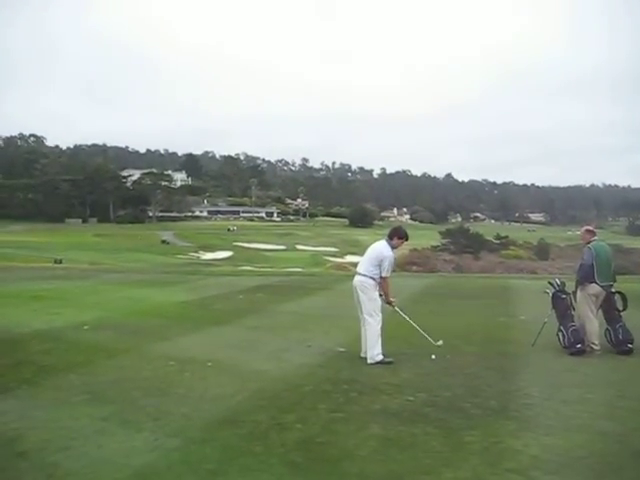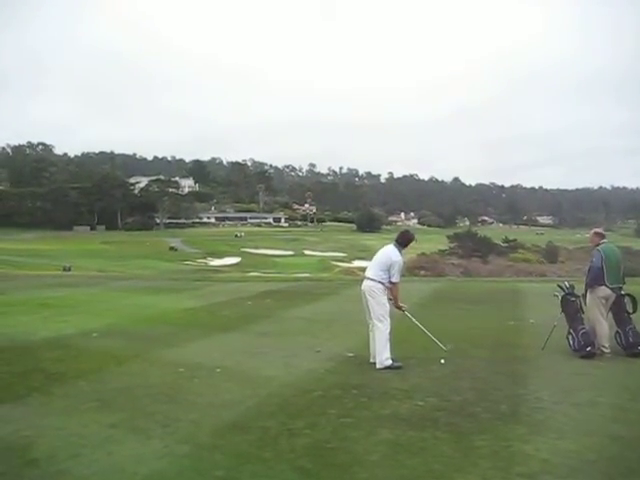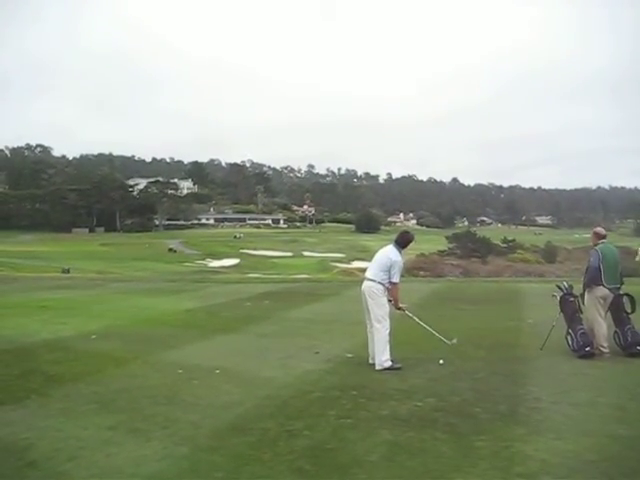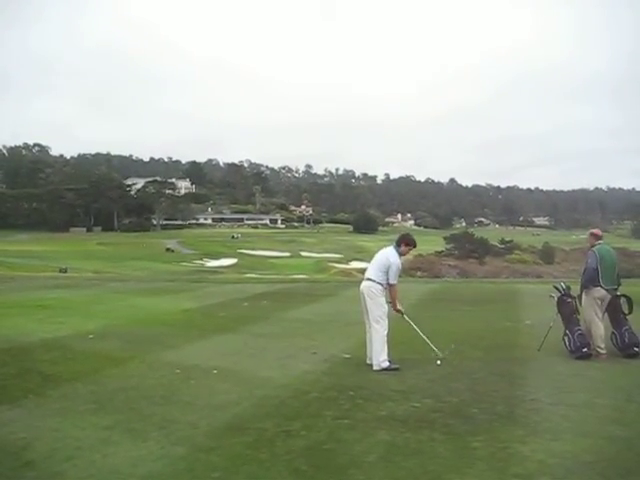
dt=0.7s
person 1, frame 1
left shoulder: (379, 244)
right shoulder: (388, 254)
right elbow: (384, 279)
left wrist: (381, 292)
right wrist: (387, 298)
left hip: (359, 280)
right hip: (367, 283)
left knee: (366, 319)
right knee: (374, 320)
left ankle: (366, 351)
right ankle: (374, 356)
person 1, frame 2
left shoulder: (387, 249)
right shoulder: (397, 258)
right elbow: (394, 284)
left wrist: (389, 295)
right wrist: (397, 303)
left hip: (368, 284)
right hip: (376, 288)
left knee: (374, 323)
right knee: (382, 324)
left ankle: (376, 356)
right ankle: (383, 361)
person 1, frame 3
left shoulder: (386, 249)
right shoulder: (397, 259)
right elbow: (394, 284)
left wrist: (390, 297)
right wrist: (397, 303)
left hip: (368, 285)
right hip: (376, 289)
left knee: (373, 324)
right knee: (382, 326)
left ankle: (375, 357)
right ankle: (383, 362)
person 1, frame 4
left shoulder: (387, 250)
right shoulder: (395, 261)
right elbow: (392, 286)
left wrist: (395, 301)
right wrist: (394, 305)
left hip: (366, 285)
right hip: (374, 289)
left knee: (372, 325)
right knee: (380, 326)
left ankle: (372, 357)
right ankle: (380, 363)
person 2, frame 1
left shoulder: (590, 248)
right shoulder: (607, 248)
left elbow: (585, 266)
right elbow: (611, 267)
left wrist: (579, 281)
right wrist: (610, 283)
left hip: (589, 286)
right hip: (603, 287)
left knee: (588, 316)
right knee: (591, 315)
left ankle: (594, 345)
right ankle: (591, 341)
person 2, frame 2
left shoulder: (599, 250)
right shoulder: (616, 250)
left elbow: (595, 269)
right elbow: (621, 270)
left wrist: (588, 285)
right wrist: (619, 285)
left hip: (599, 289)
right hip: (613, 289)
left knee: (598, 319)
right knee: (601, 318)
left ankle: (604, 348)
right ankle: (601, 344)
person 2, frame 3
left shoulder: (596, 251)
right shoulder: (614, 250)
left elbow: (592, 270)
right elbow: (619, 271)
left wrist: (586, 285)
right wrist: (618, 286)
left hip: (597, 289)
right hip: (611, 289)
left knee: (596, 319)
right knee: (599, 318)
left ankle: (603, 349)
right ankle: (599, 344)
person 2, frame 4
left shoulder: (594, 252)
right shoulder: (611, 251)
left elbow: (590, 271)
right elbow: (616, 271)
left wrist: (583, 286)
right wrist: (616, 286)
left hip: (594, 290)
right hip: (609, 290)
left knee: (594, 321)
right knee: (597, 319)
left ankle: (600, 350)
right ankle: (597, 346)
